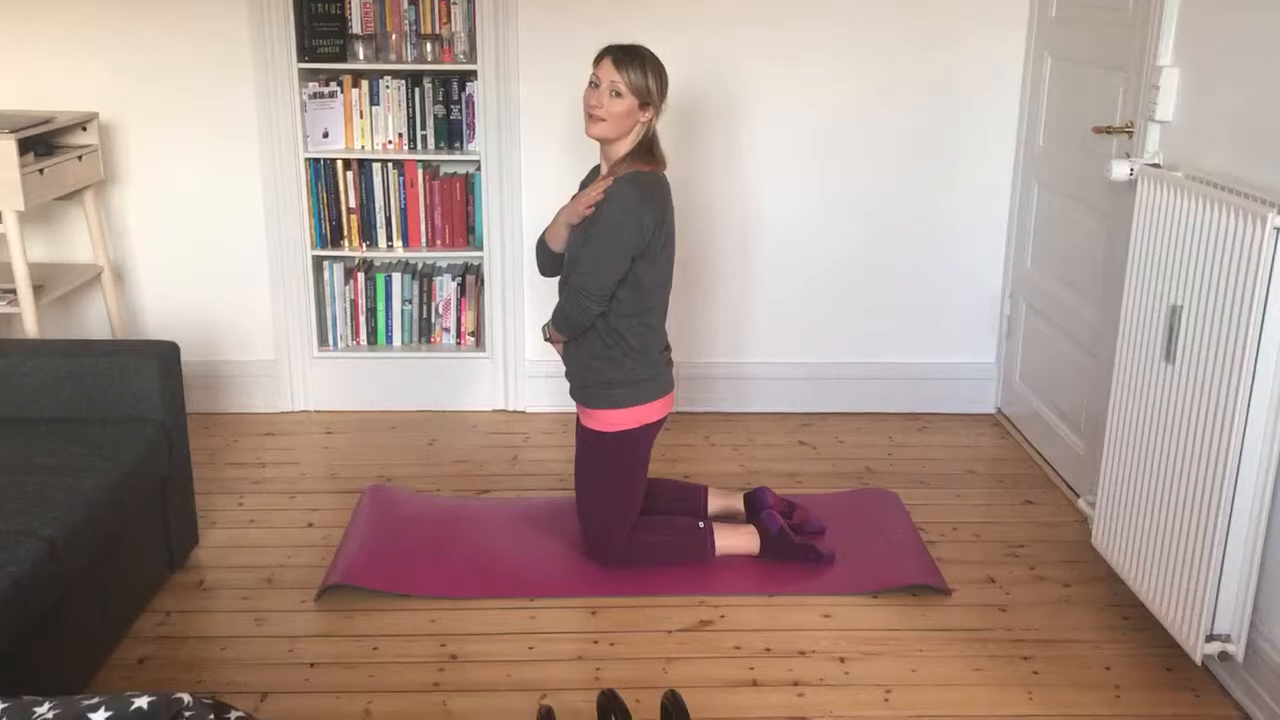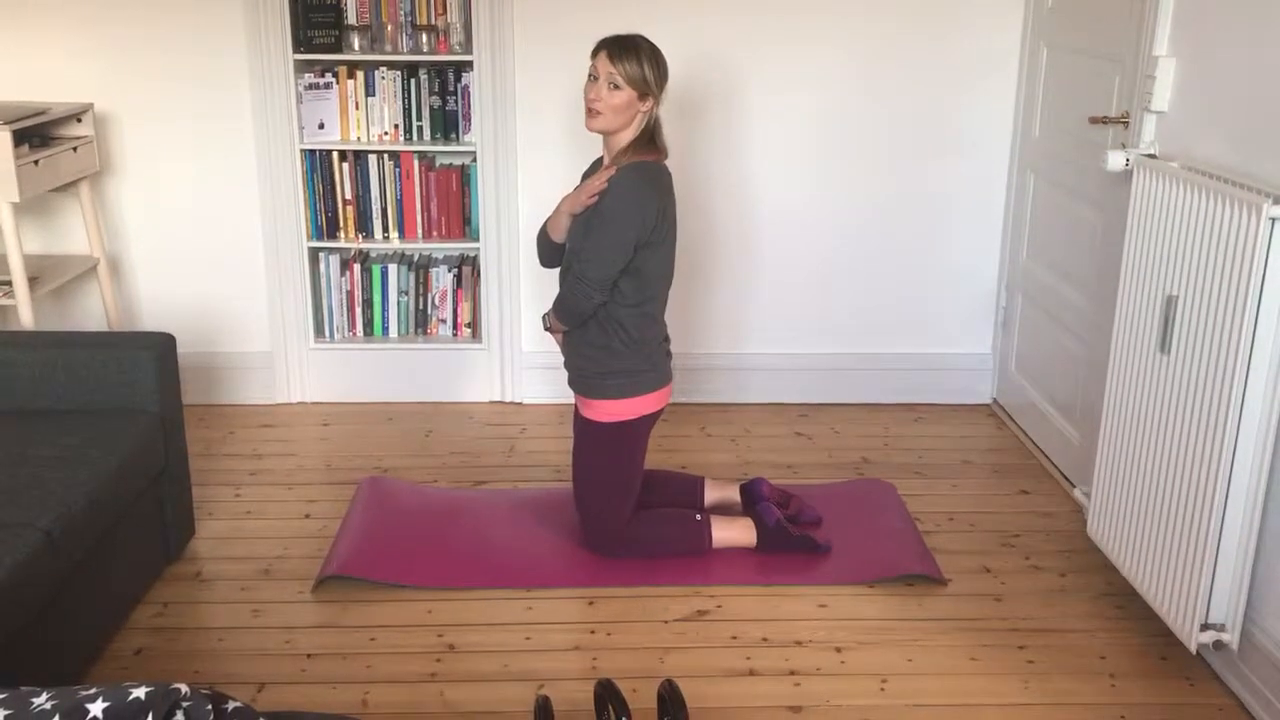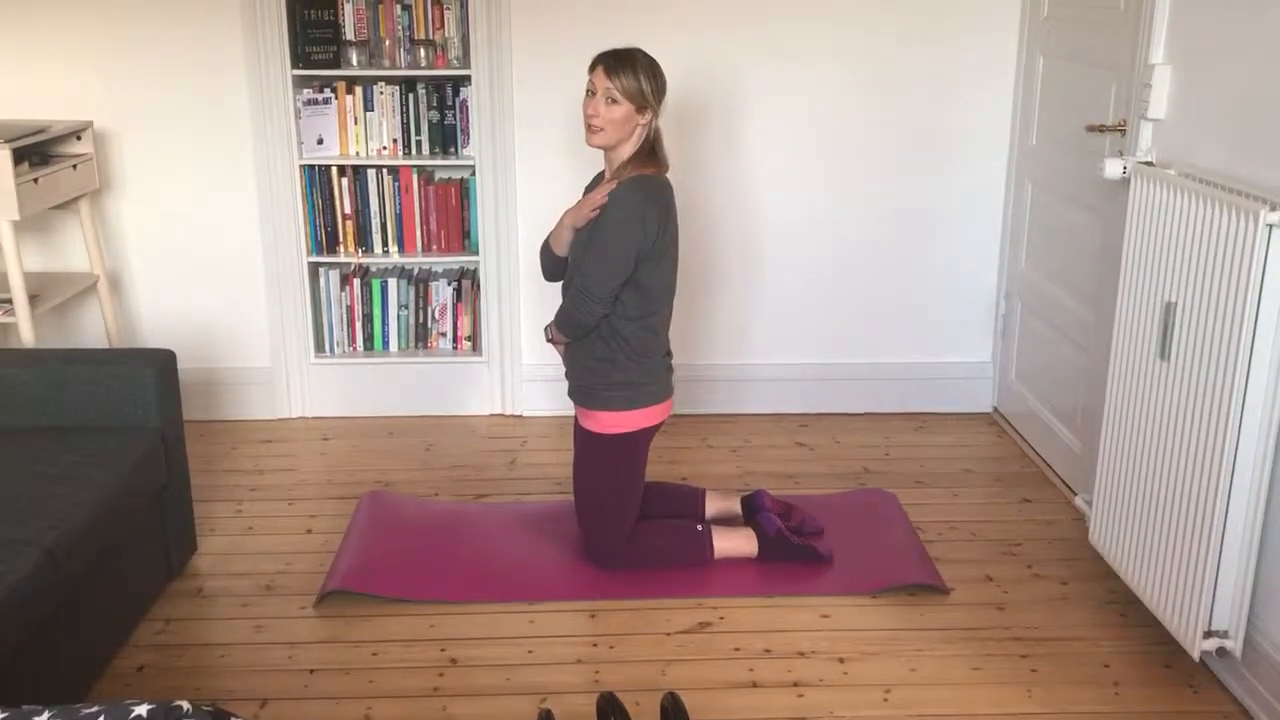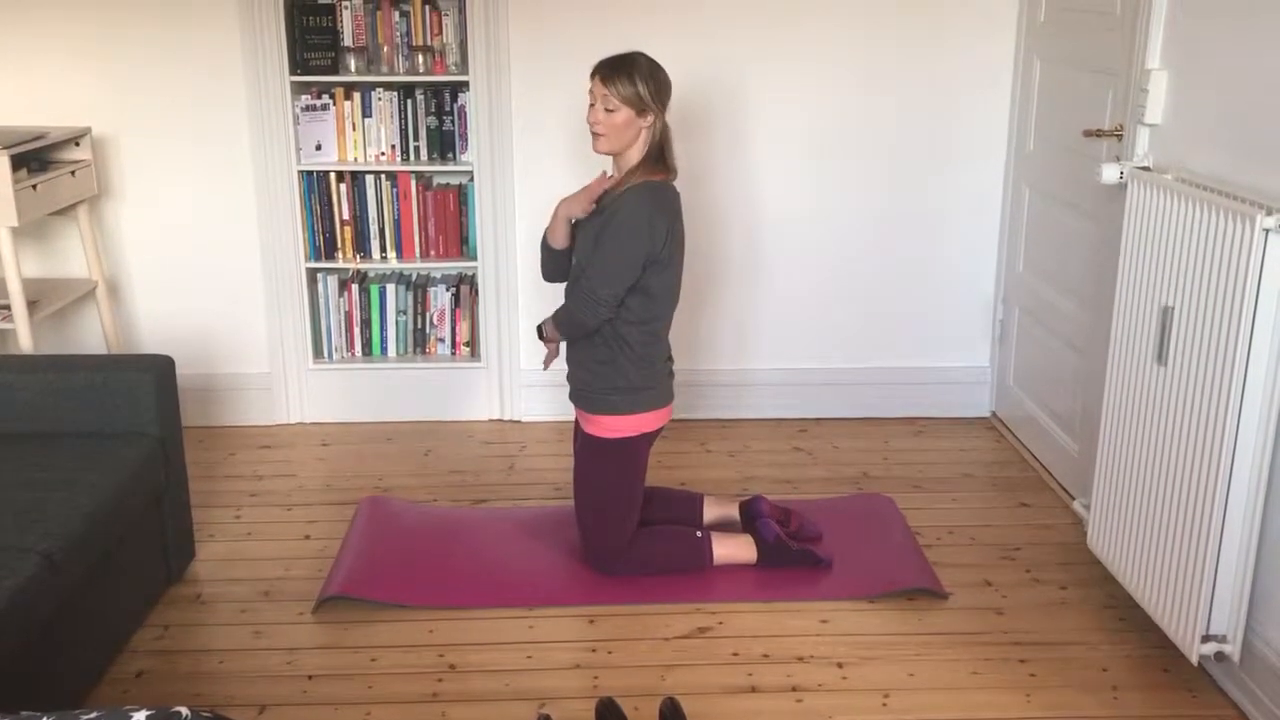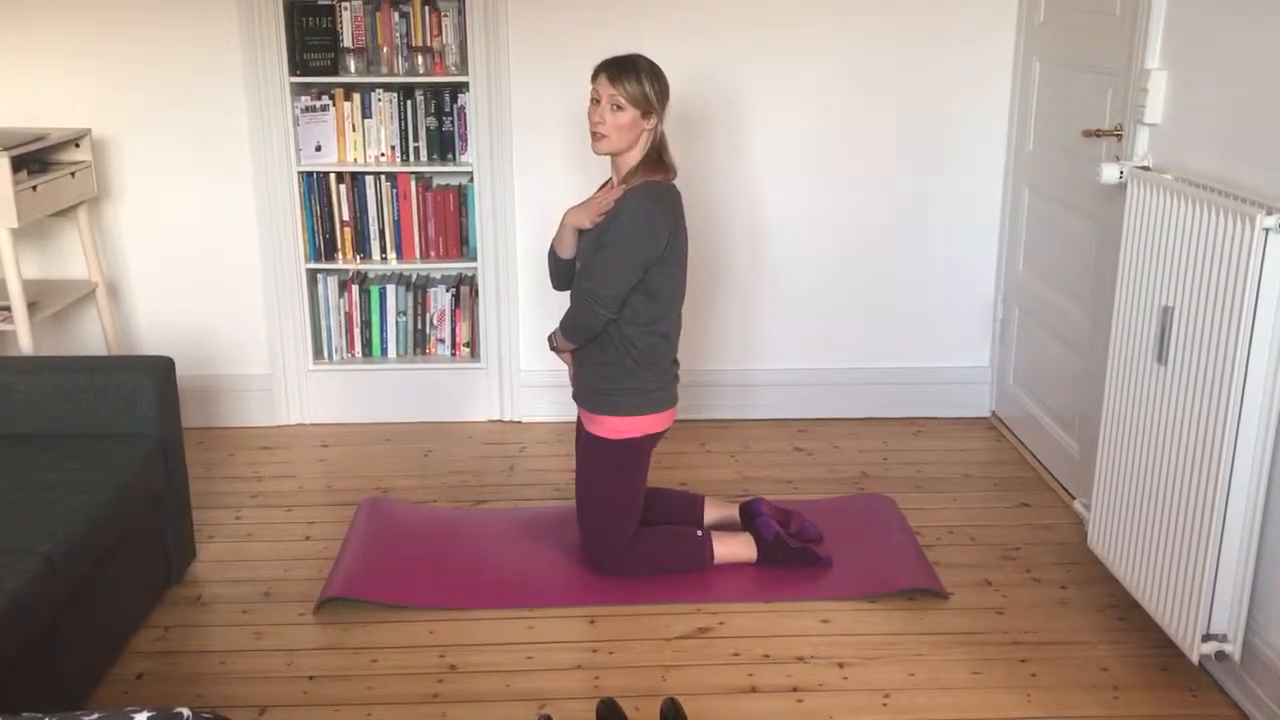
dt=1s
person 1, frame 1
left shoulder: (631, 196)
right shoulder: (606, 180)
left elbow: (582, 300)
right elbow: (548, 262)
left wrist: (555, 332)
right wrist: (568, 216)
left hip: (622, 392)
right hip: (621, 381)
left knee: (608, 540)
right knee: (616, 501)
left ankle: (760, 537)
right ankle: (749, 504)
person 1, frame 2
left shoulder: (633, 186)
right shoulder: (607, 171)
left elbow: (584, 290)
right elbow: (549, 254)
left wrist: (555, 322)
right wrist: (569, 206)
left hip: (619, 382)
right hip: (620, 372)
left knee: (605, 531)
right knee: (615, 493)
left ankle: (755, 531)
right ankle: (744, 495)
person 1, frame 3
left shoulder: (633, 199)
right shoulder: (608, 185)
left elbow: (585, 302)
right elbow: (552, 268)
left wrist: (556, 333)
right wrist: (571, 221)
left hip: (620, 394)
right hip: (621, 384)
left knee: (607, 543)
right knee: (616, 504)
left ankle: (758, 539)
right ankle: (746, 507)
person 1, frame 4
left shoulder: (643, 205)
right shoulder: (618, 190)
left elbow: (590, 303)
right elbow: (556, 269)
left wrist: (550, 331)
right wrist: (565, 213)
left hip: (621, 397)
right hip: (617, 388)
left knee: (608, 549)
right knee: (617, 510)
left ankle: (757, 546)
right ankle: (746, 513)
person 1, frame 5
left shoulder: (645, 205)
right shoulder: (619, 194)
left elbow: (593, 305)
right elbow: (562, 278)
left wrist: (562, 341)
right wrist: (571, 222)
left hip: (625, 400)
right hip: (616, 390)
left knee: (607, 551)
right knee: (615, 509)
left ankle: (756, 544)
right ankle: (745, 514)
